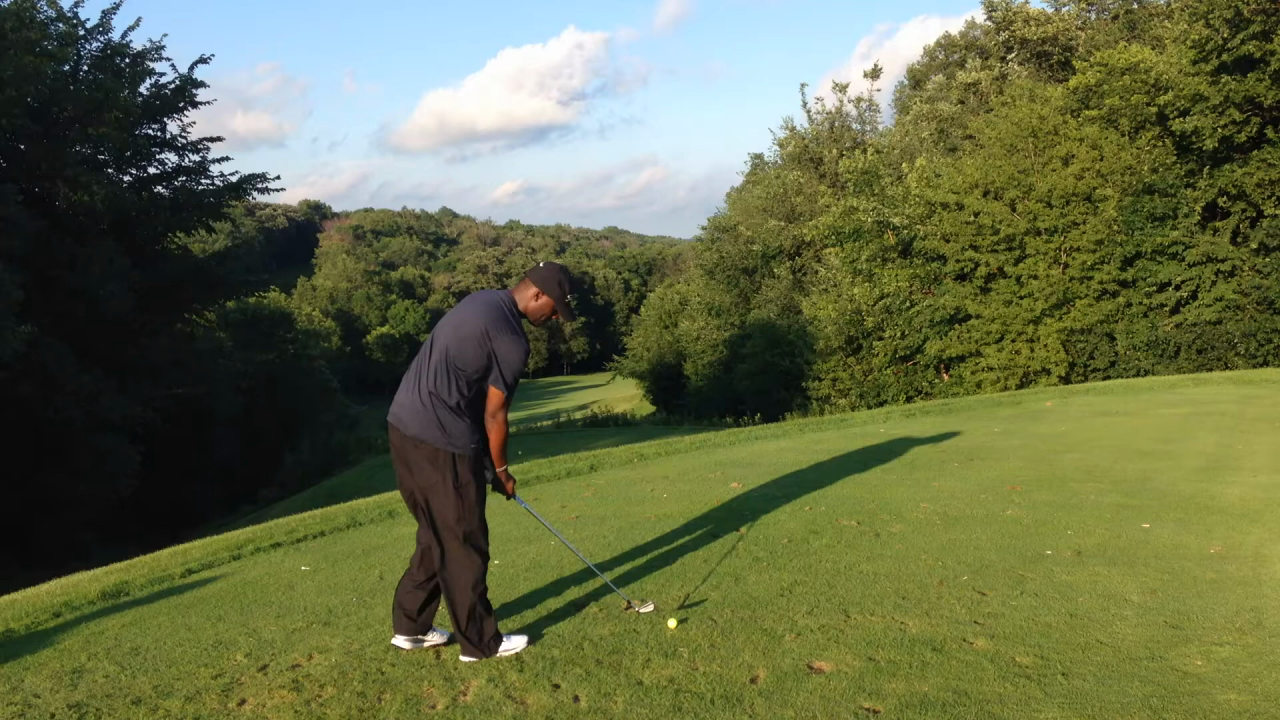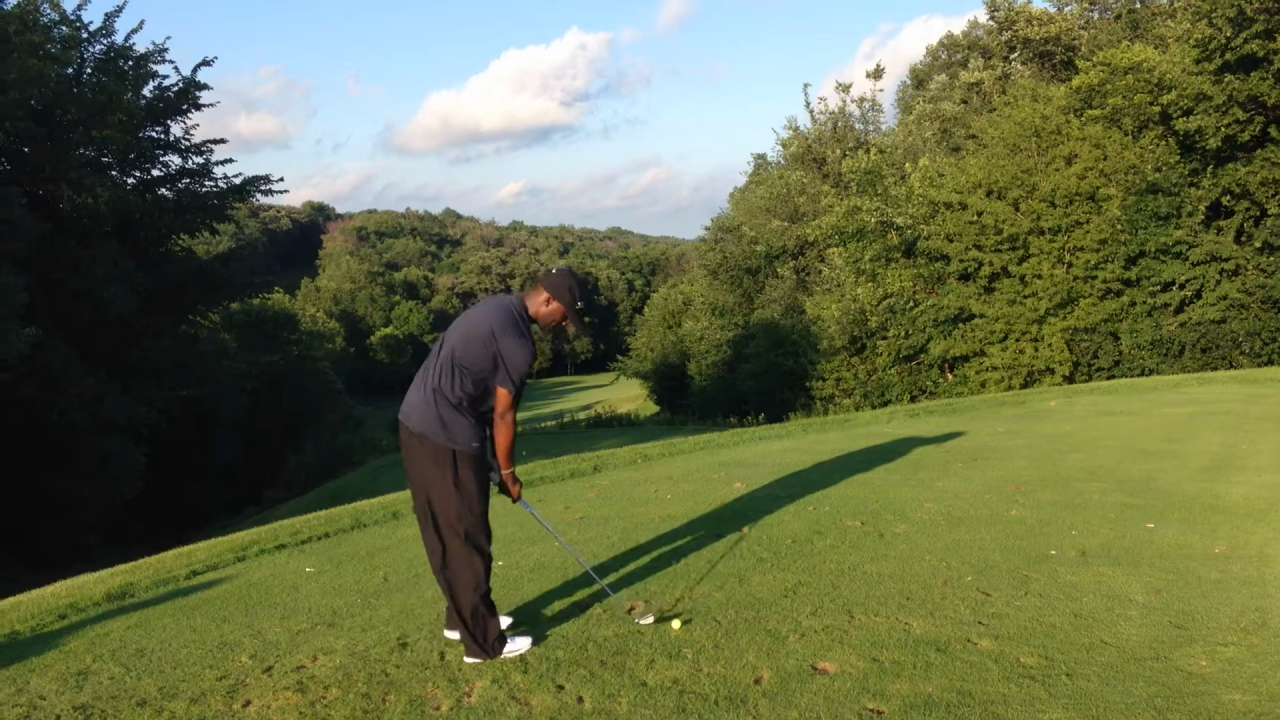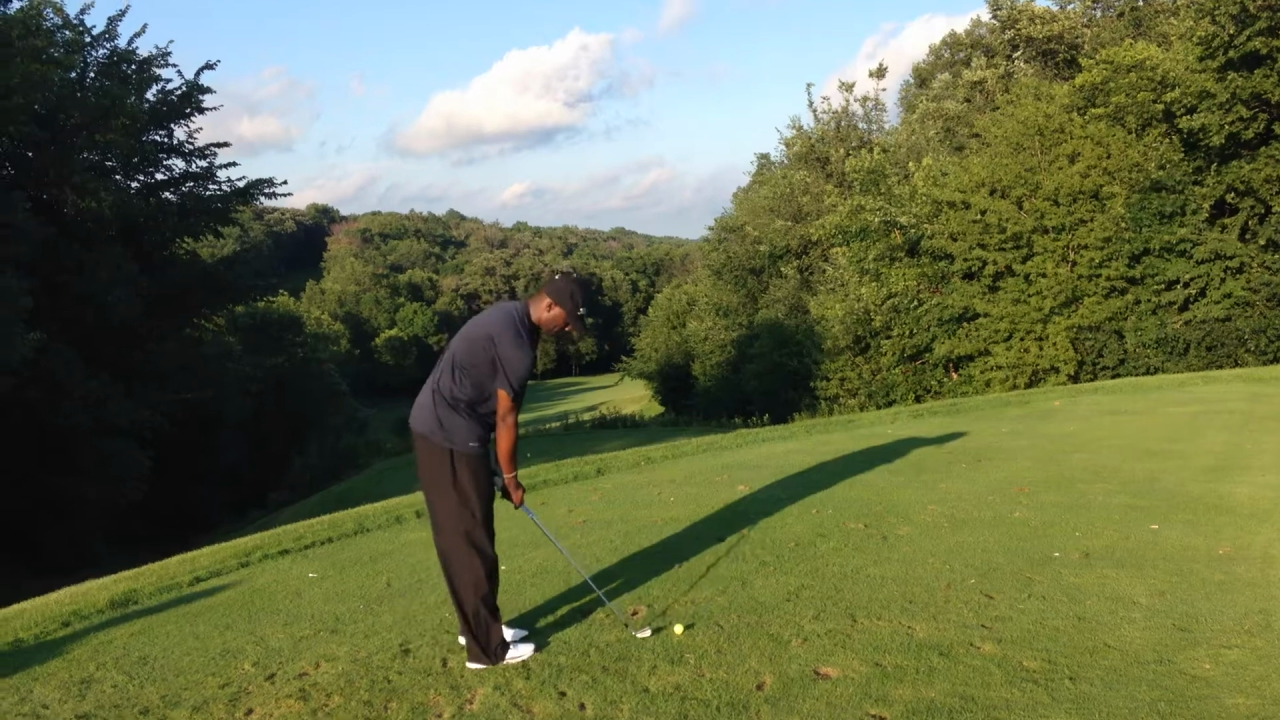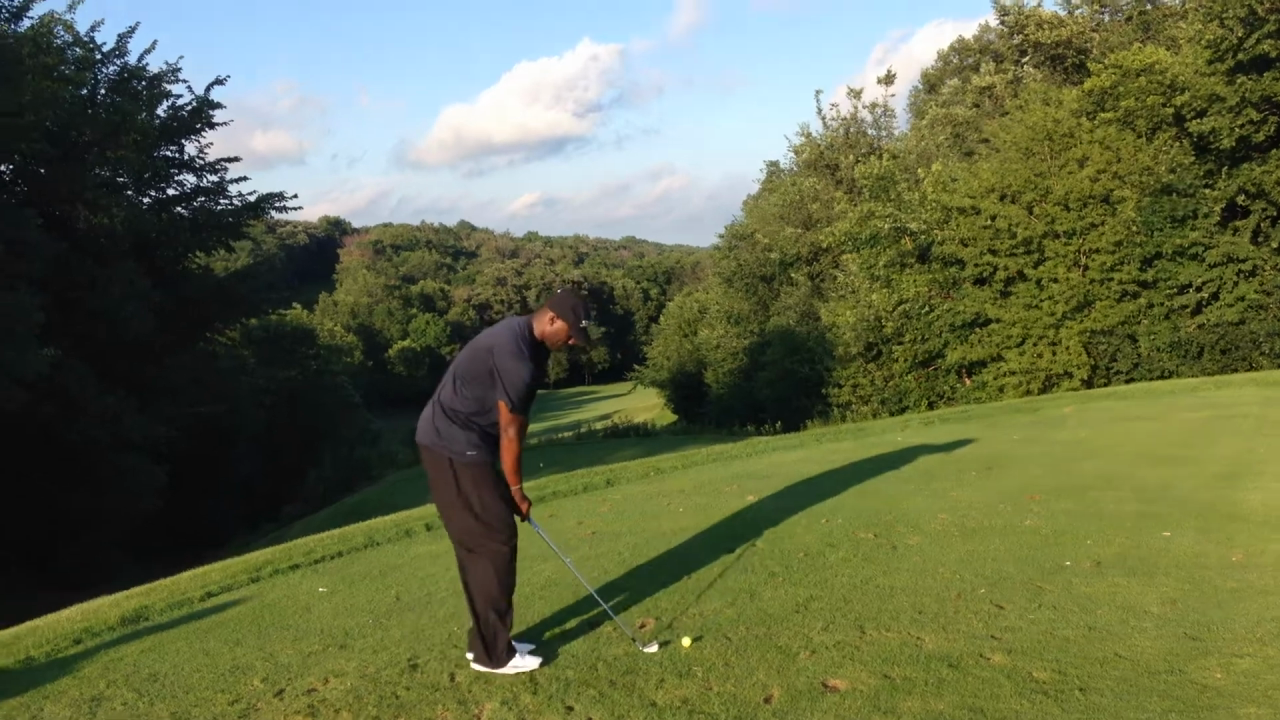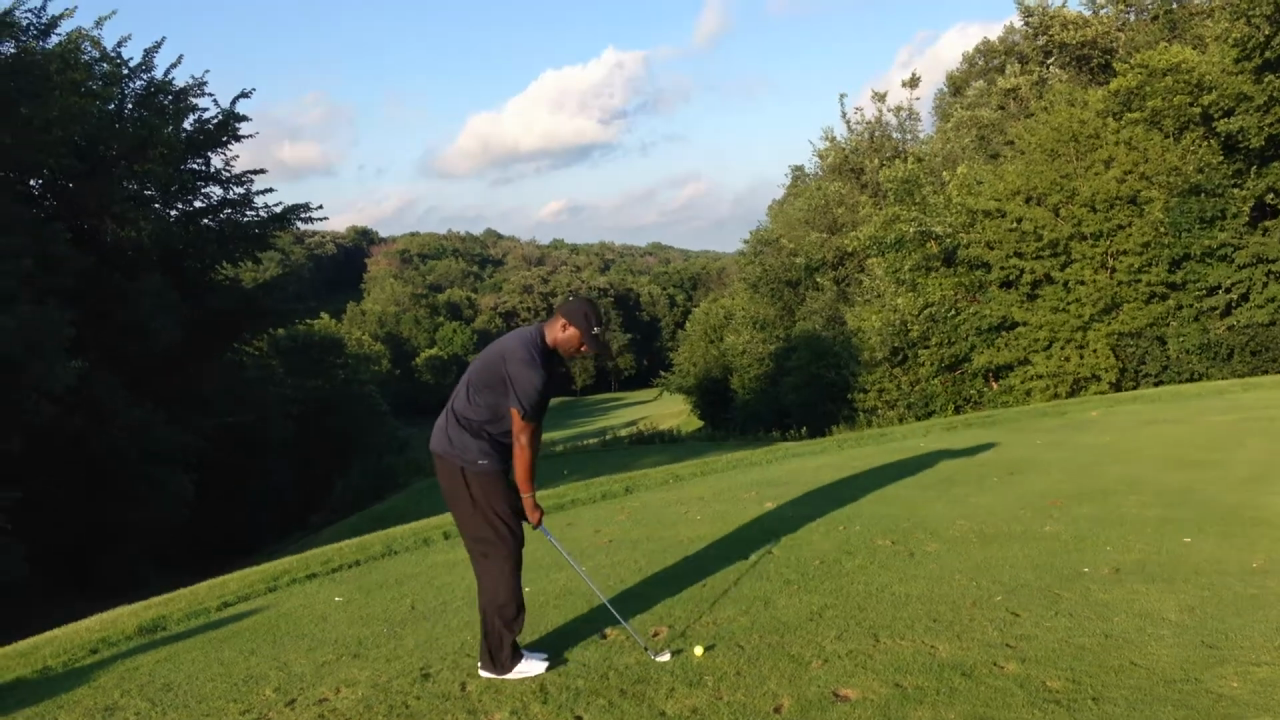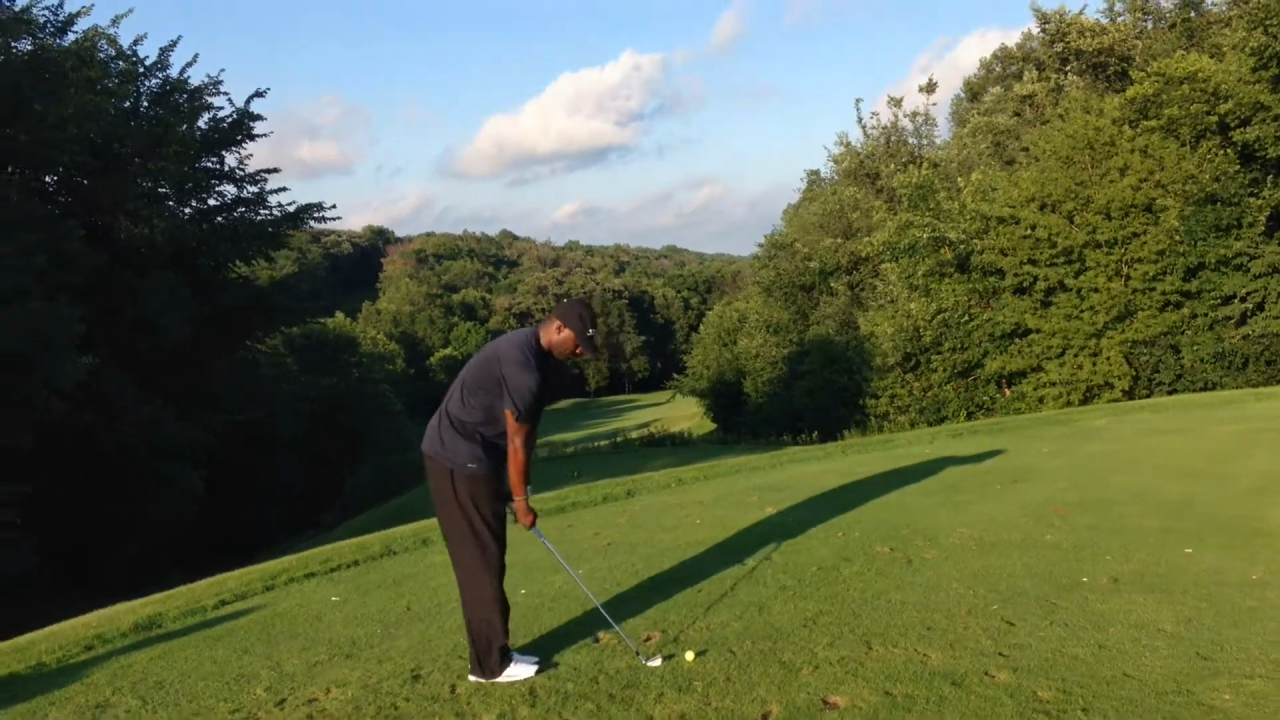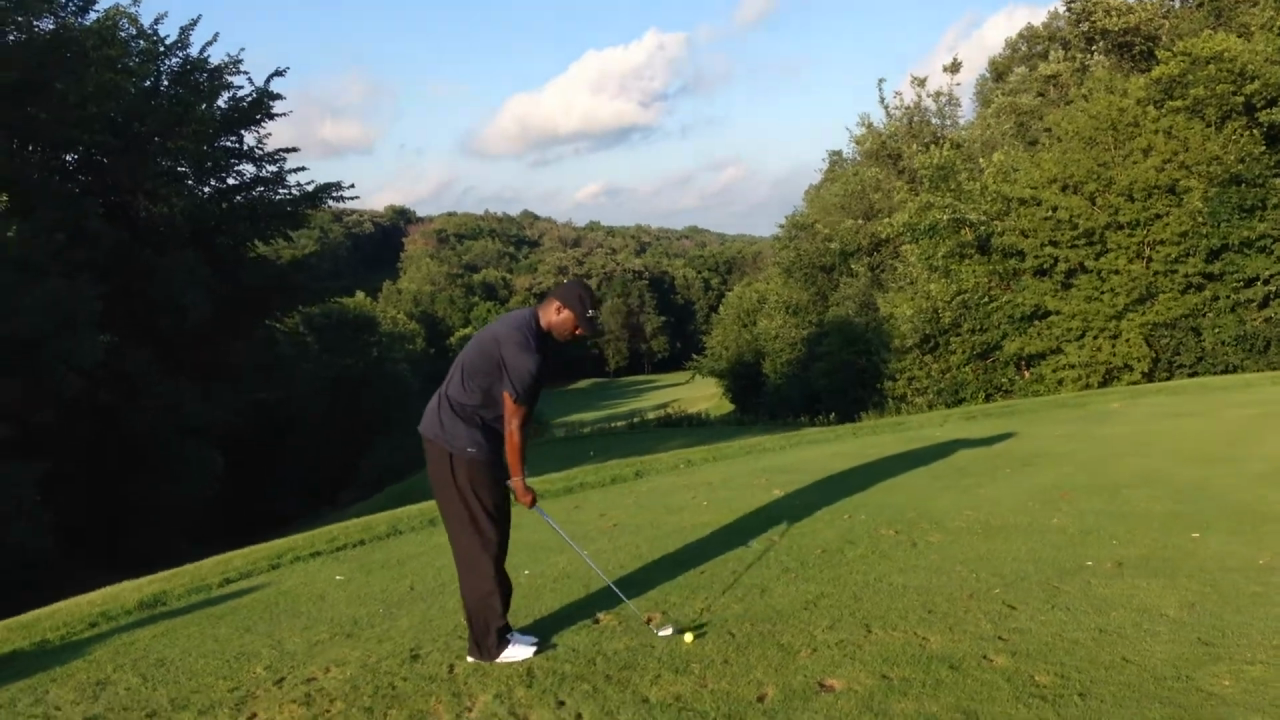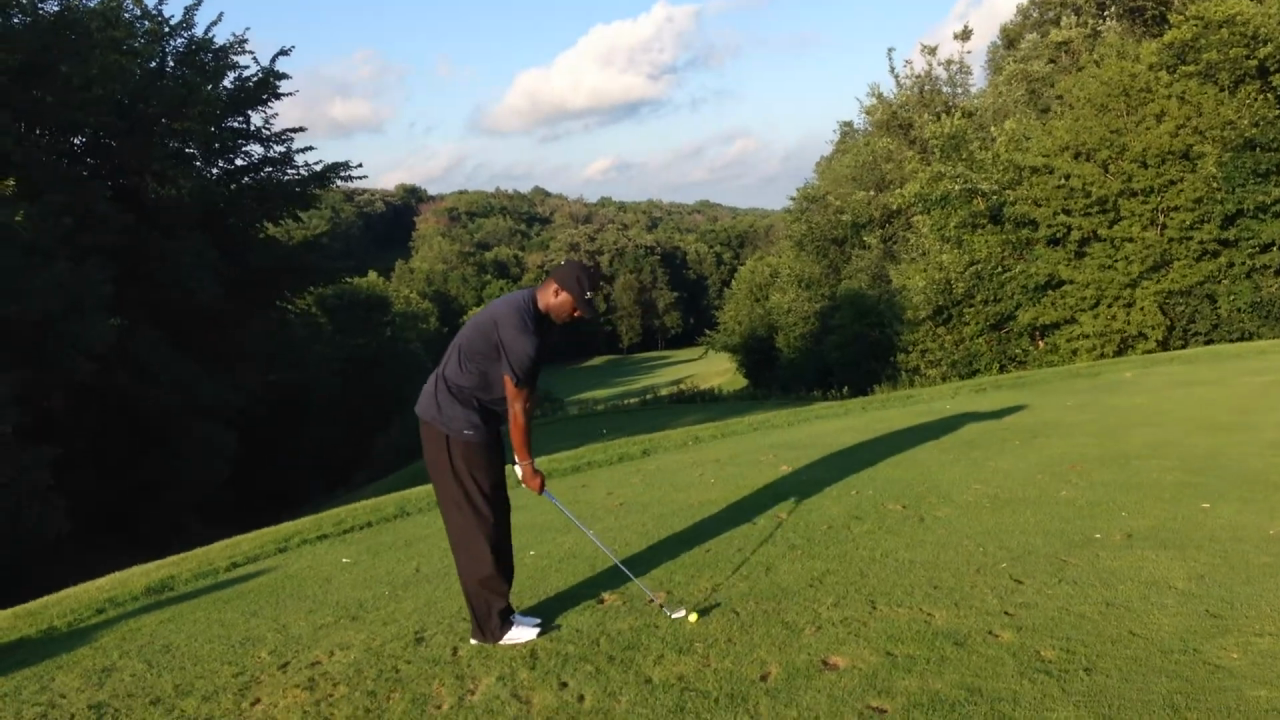
dt=0.2s
person 1, frame 1
left shoulder: (482, 300)
right shoulder: (511, 340)
right elbow: (495, 415)
left wrist: (487, 459)
right wrist: (501, 470)
left hip: (404, 424)
right hip: (441, 440)
left knee: (436, 535)
right knee: (464, 543)
left ankle: (410, 625)
right ankle: (479, 641)
person 1, frame 2
left shoulder: (498, 306)
right shoulder: (517, 341)
right elbow: (503, 415)
left wrist: (494, 459)
right wrist: (508, 473)
left hip: (417, 422)
right hip: (446, 437)
left knee: (447, 534)
right knee: (466, 541)
left ankle: (462, 618)
right ankle: (484, 642)
person 1, frame 3
left shoulder: (510, 315)
right shoulder: (516, 343)
right elbow: (505, 418)
left wrist: (500, 467)
right wrist: (510, 478)
left hip: (439, 428)
right hip: (450, 437)
left knee: (470, 535)
right knee: (471, 542)
left ankle: (477, 624)
right ankle: (487, 648)
person 1, frame 4
left shoulder: (525, 339)
right shoulder: (516, 356)
left elbow: (516, 422)
right elbow: (509, 431)
left wrist: (511, 486)
right wrist: (516, 490)
left hip: (465, 443)
right hip: (452, 446)
left knee: (486, 542)
right knee: (495, 541)
left ankle: (487, 639)
right ankle: (493, 651)
person 1, frame 5
left shoulder: (537, 348)
right shoulder: (528, 364)
left elbow: (530, 431)
right elbow: (522, 439)
left wrist: (526, 487)
right wrist: (528, 497)
left hip: (480, 453)
right hip: (466, 456)
left knee: (501, 551)
right knee: (500, 553)
left ankle: (502, 647)
right ankle: (500, 659)
person 1, frame 6
left shoulder: (527, 347)
right shoulder: (523, 366)
left elbow: (522, 435)
right elbow: (516, 441)
left wrist: (518, 489)
right wrist: (521, 501)
left hip: (471, 456)
right hip: (459, 459)
left knee: (488, 558)
right knee: (481, 561)
left ankle: (495, 650)
right ankle: (490, 663)
person 1, frame 7
left shoulder: (525, 327)
right shoulder: (523, 347)
left elbow: (515, 417)
right elbow: (513, 423)
left wrist: (513, 474)
right wrist: (519, 481)
left hip: (470, 437)
right hip: (457, 441)
left knee: (492, 536)
right knee: (479, 542)
left ankle: (494, 628)
right ankle: (488, 643)
person 1, frame 8
left shoulder: (524, 309)
right shoulder: (520, 329)
left elbow: (522, 398)
right elbow: (517, 407)
left wrist: (523, 456)
right wrist: (527, 465)
left hip: (469, 420)
right hip: (453, 423)
left knee: (494, 519)
right knee: (475, 526)
left ankle: (497, 611)
right ankle: (491, 625)
